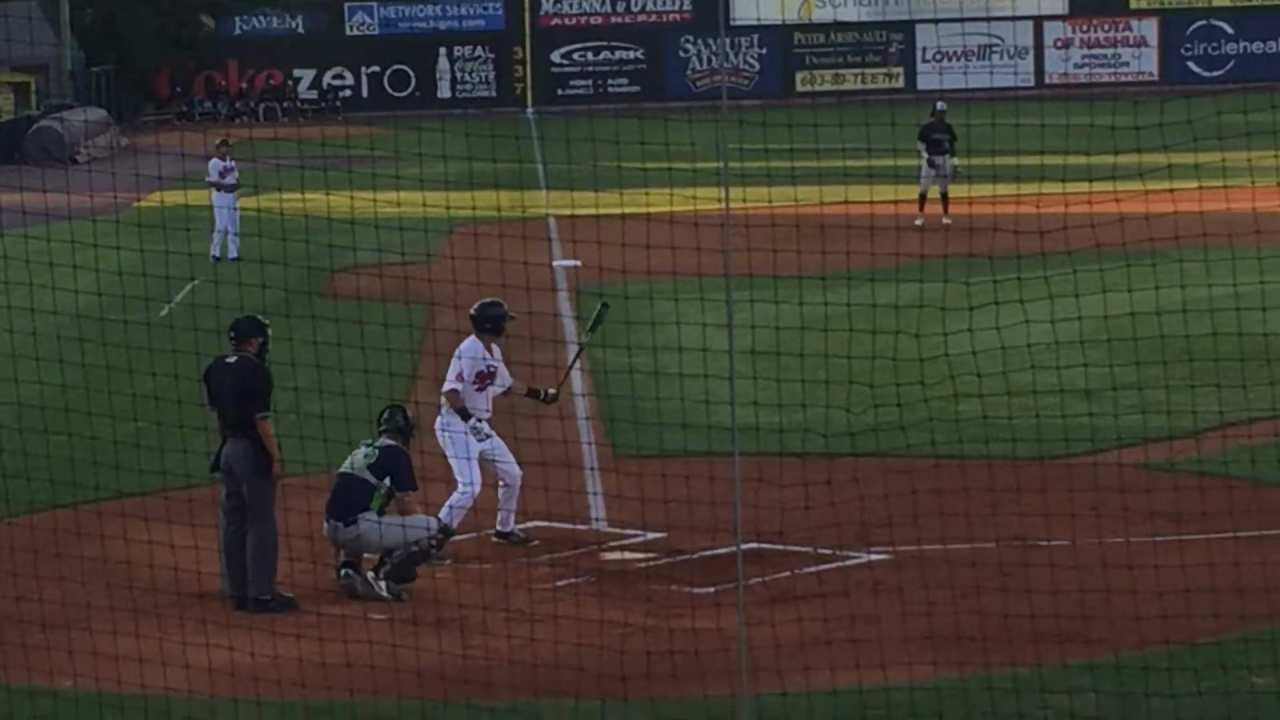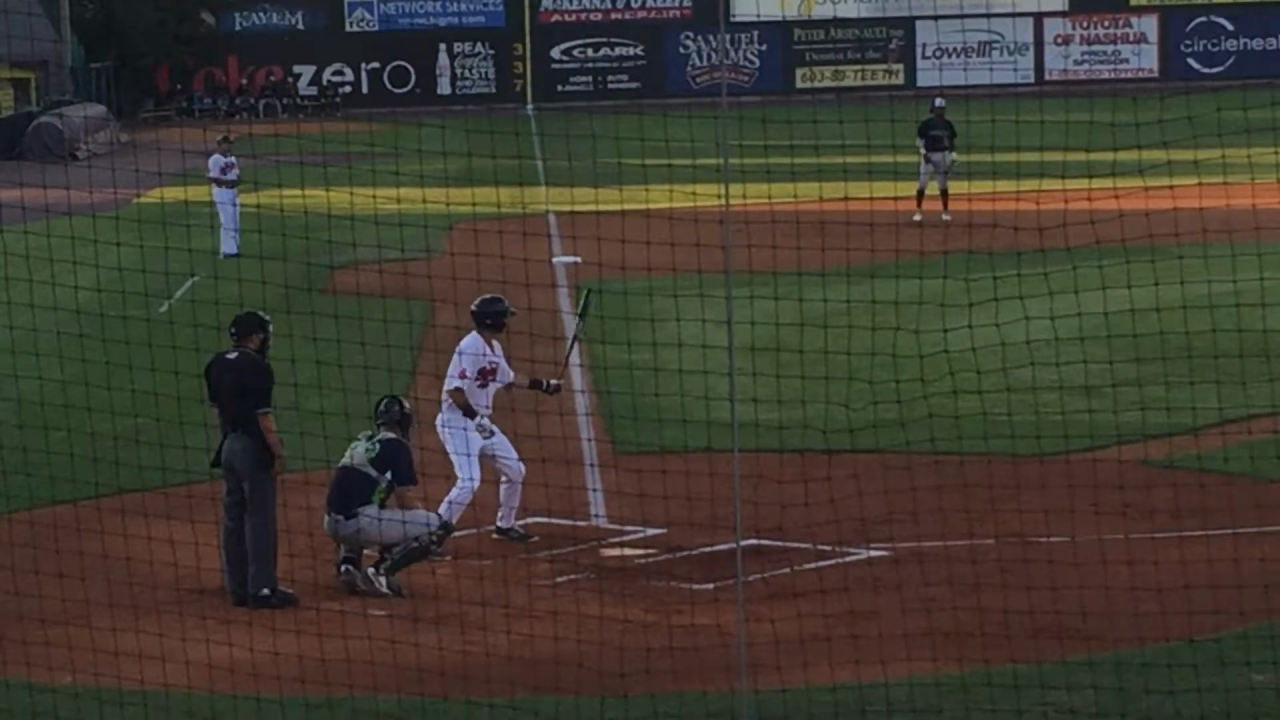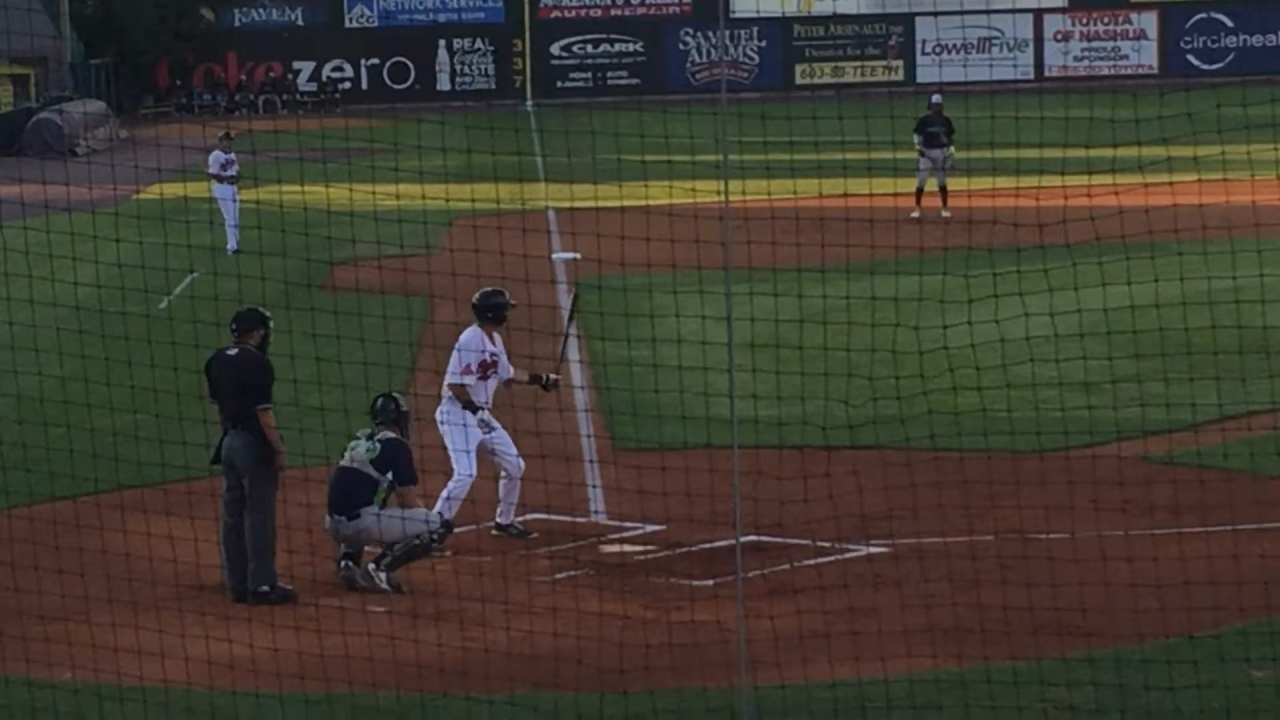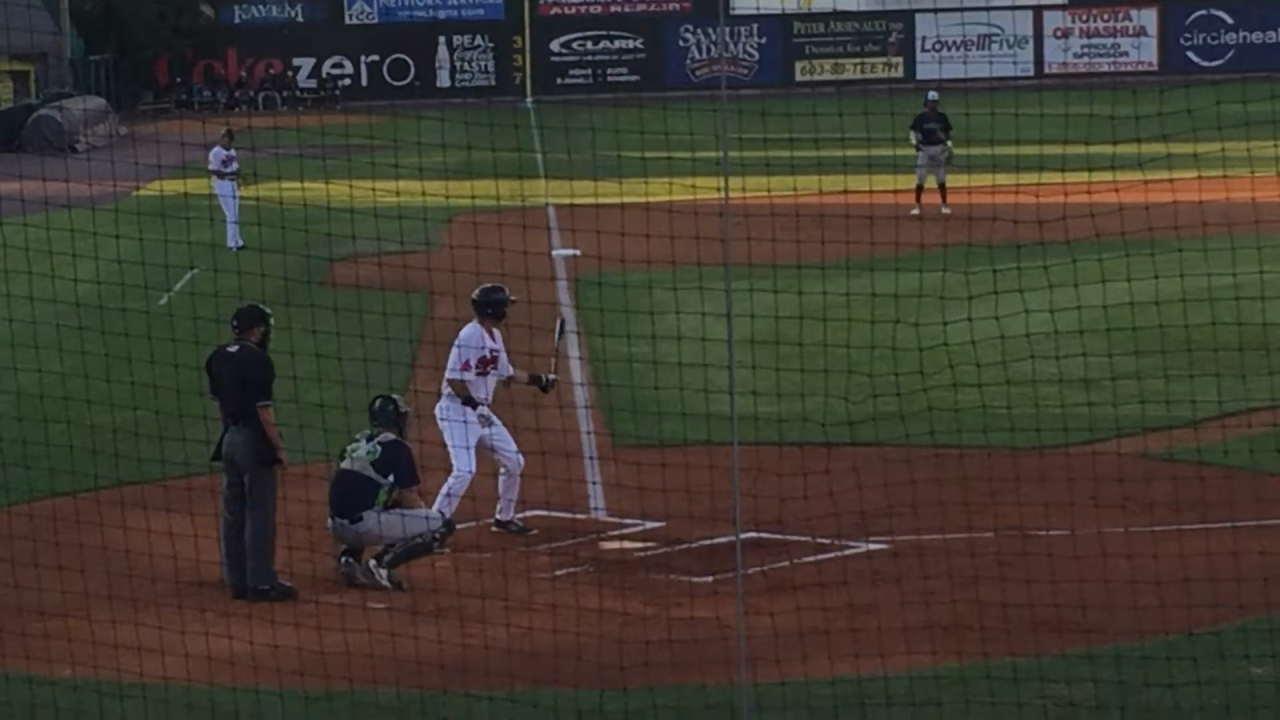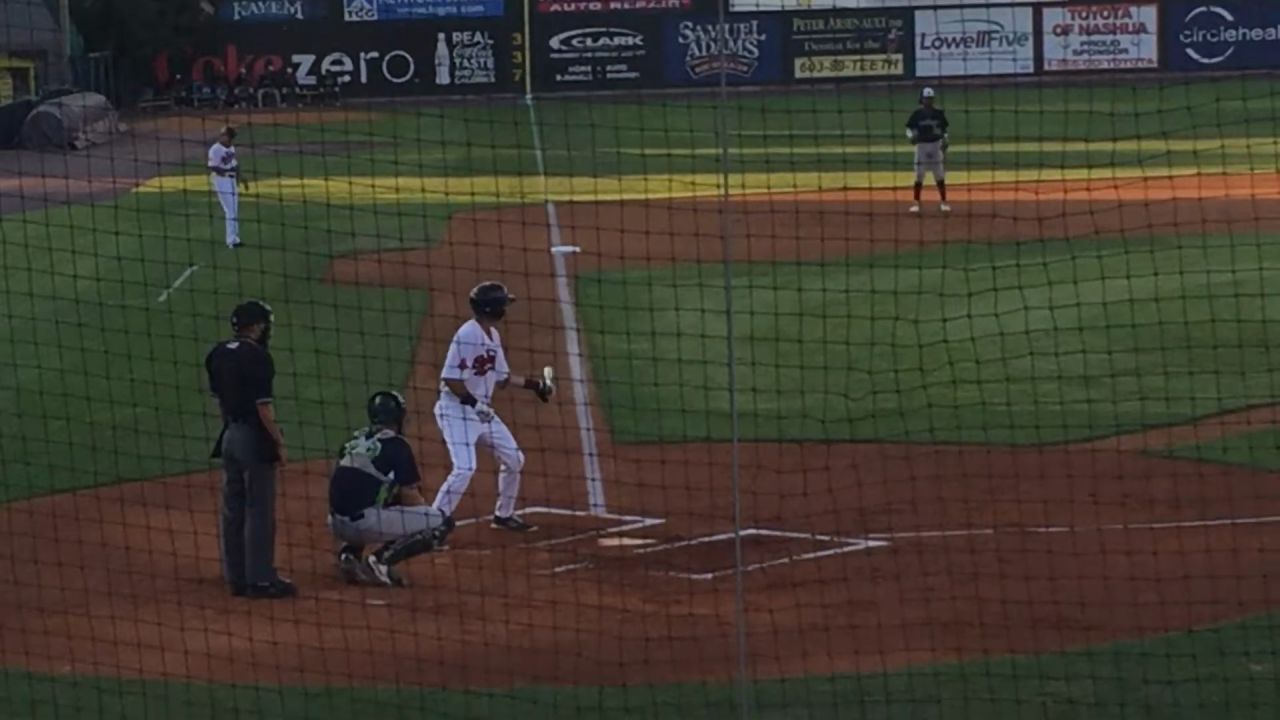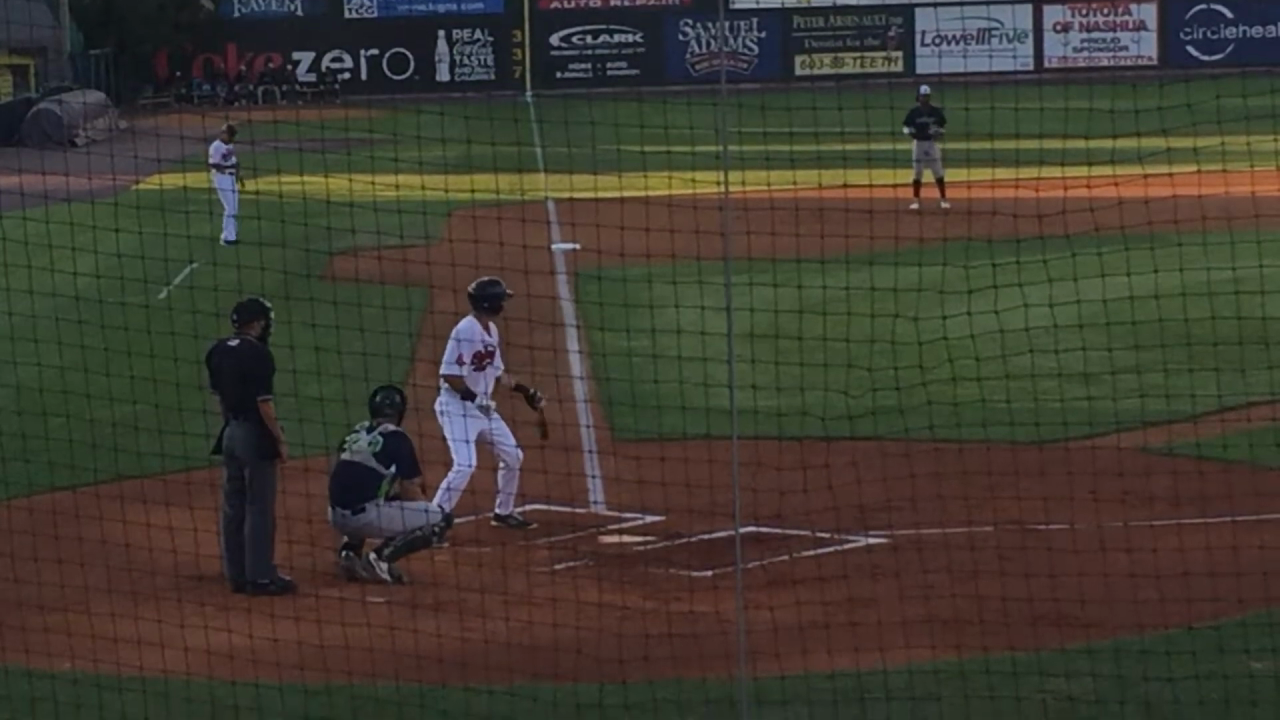
dt=0.1s
person 1, frame 1
left shoulder: (216, 368)
right shoulder: (255, 371)
left elbow: (218, 413)
right elbow: (262, 420)
right wrist: (275, 458)
left hip: (228, 451)
right hip: (252, 452)
left knee: (232, 523)
right knee: (261, 524)
left ankle: (237, 591)
right ankle: (262, 593)
person 1, frame 2
left shoulder: (216, 364)
right shoulder: (256, 367)
left elbow: (218, 408)
right elbow: (263, 416)
right wrist: (278, 453)
left hip: (229, 446)
right hip: (254, 448)
left knee: (233, 519)
right knee: (260, 519)
left ankle: (238, 587)
right ankle: (262, 589)
person 1, frame 3
left shoulder: (217, 361)
right shoulder: (257, 363)
left elbow: (219, 405)
right elbow: (263, 413)
right wrist: (279, 450)
left hip: (229, 442)
right hip: (254, 444)
left knee: (232, 516)
right knee: (260, 516)
left ankle: (237, 583)
right ankle: (261, 585)
person 1, frame 4
left shoulder: (218, 357)
right shoulder: (257, 359)
left elbow: (219, 401)
right elbow: (263, 409)
right wrist: (279, 447)
left hip: (230, 439)
right hip: (254, 441)
left knee: (233, 513)
right knee: (259, 513)
left ankle: (237, 580)
right ankle: (261, 582)
person 1, frame 5
left shoulder: (218, 354)
right shoulder: (257, 356)
left elbow: (220, 399)
right elbow: (263, 406)
right wrist: (280, 444)
left hip: (230, 436)
right hip: (254, 438)
left knee: (232, 509)
right knee: (259, 510)
left ankle: (236, 576)
right ankle: (260, 579)
person 1, frame 6
left shoulder: (218, 351)
right shoulder: (258, 354)
left elbow: (220, 395)
right elbow: (264, 403)
right wrist: (280, 441)
left hip: (231, 433)
right hip: (255, 435)
left knee: (233, 507)
right knee: (259, 507)
left ankle: (236, 574)
right ankle: (260, 577)
person 2, frame 1
left shoulder: (494, 351)
right shoulder: (469, 350)
left elbow: (506, 384)
right elbow: (450, 390)
left wrist: (540, 394)
right wrist: (469, 420)
left hip: (479, 424)
right hip: (457, 425)
left knee: (512, 475)
right knee: (470, 487)
left ankle: (505, 529)
person 2, frame 2
left shoulder: (494, 346)
right shoulder: (469, 347)
left elbow: (507, 377)
right elbow: (453, 389)
left wrist: (543, 385)
right wrist: (475, 417)
left hip: (480, 421)
right hip: (457, 421)
left knee: (515, 470)
right knee: (469, 481)
left ankle: (505, 525)
person 2, frame 3
left shoulder: (495, 339)
right shoulder: (470, 340)
left elbow: (507, 374)
right elbow: (456, 384)
left wrist: (542, 379)
right wrist: (477, 411)
left hip: (480, 415)
right hip: (457, 415)
left knee: (515, 465)
right knee: (464, 476)
left ankle: (504, 521)
person 2, frame 4
left shoulder: (495, 336)
right shoulder: (470, 336)
left elbow: (505, 374)
right elbow: (454, 379)
left wrist: (539, 380)
right wrist: (475, 407)
left hip: (481, 411)
right hip: (457, 411)
left knee: (514, 462)
right knee: (464, 472)
left ankle: (504, 518)
person 2, frame 5
left shoulder: (492, 335)
right shoulder: (468, 335)
left elbow: (501, 376)
right elbow: (450, 378)
left wrist: (536, 385)
right wrist: (474, 403)
left hip: (480, 409)
right hip: (456, 409)
left knee: (514, 459)
right knee: (465, 469)
left ankle: (503, 515)
person 2, frame 6
left shoulder: (492, 329)
right shoulder: (465, 331)
right elbow: (449, 374)
left wrist: (525, 391)
right wrist: (476, 398)
left hip: (481, 406)
right hip: (457, 407)
left knee: (513, 456)
right knee: (465, 466)
left ankle: (503, 512)
person 3, frame 1
left shoulder: (362, 450)
right shoulder: (397, 454)
right elbow: (405, 506)
left hip: (332, 531)
right hip: (359, 528)
right knee: (439, 530)
left ankle: (348, 571)
right ankle: (379, 577)
person 3, frame 2
left shoulder: (360, 443)
right shoulder: (397, 446)
right elbow: (405, 501)
right wrist: (424, 516)
left hip: (333, 524)
right hip: (359, 522)
right knee: (439, 526)
left ankle: (348, 566)
right ankle: (379, 572)
person 3, frame 3
left shoulder: (359, 441)
right shoulder: (397, 446)
right elbow: (407, 500)
right wrist: (425, 514)
left hip: (335, 524)
right hip: (361, 522)
right knee: (440, 525)
left ankle: (348, 562)
right ankle: (379, 568)
person 3, frame 4
left shoulder: (358, 442)
right shoulder: (396, 447)
right elbow: (410, 501)
right wrist: (426, 513)
left hip: (337, 526)
right hip: (364, 525)
right knee: (442, 525)
left ankle: (349, 559)
right ankle: (380, 565)
person 3, frame 5
left shoulder: (356, 440)
right shoulder: (396, 445)
right elbow: (410, 499)
right wrist: (426, 508)
left hip: (337, 523)
right hip: (365, 523)
right knee: (441, 522)
left ankle: (349, 556)
right ankle: (380, 561)
person 3, frame 6
left shoulder: (354, 434)
right shoulder: (397, 438)
right elbow: (411, 493)
right wrist: (425, 506)
left hip: (337, 517)
right hip: (365, 516)
right knee: (441, 519)
left ankle: (349, 552)
right ankle: (380, 558)
